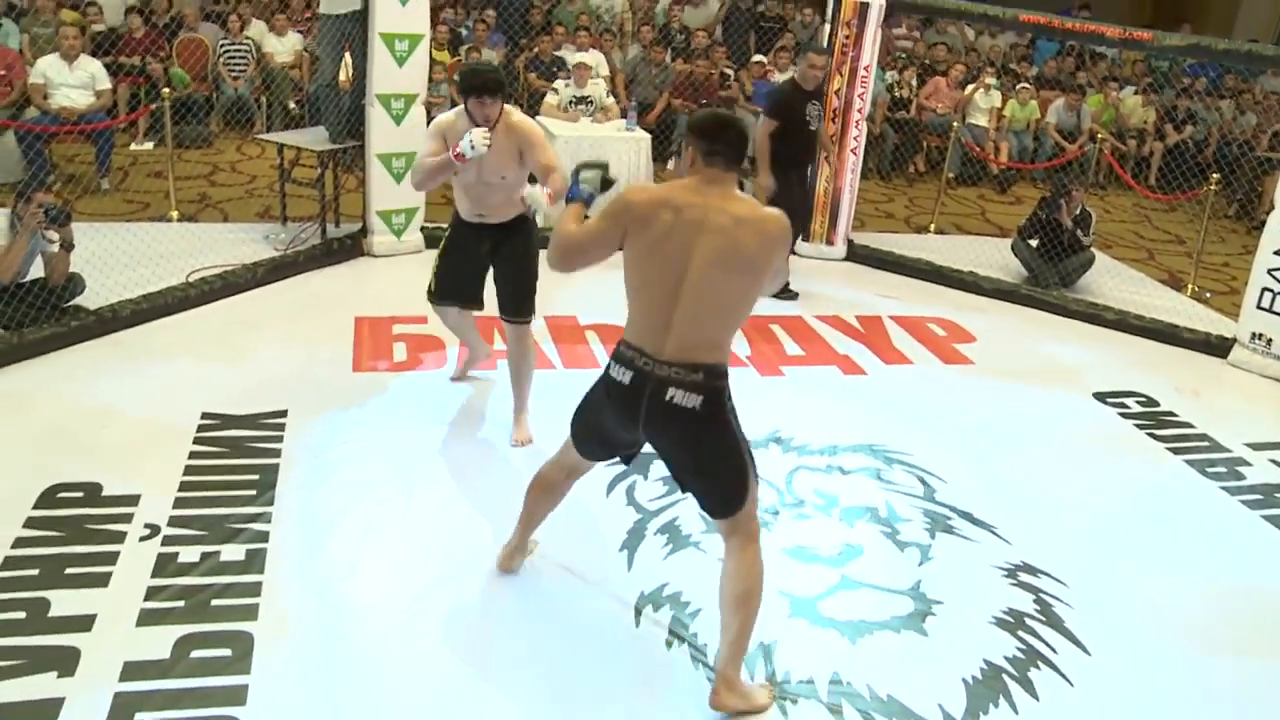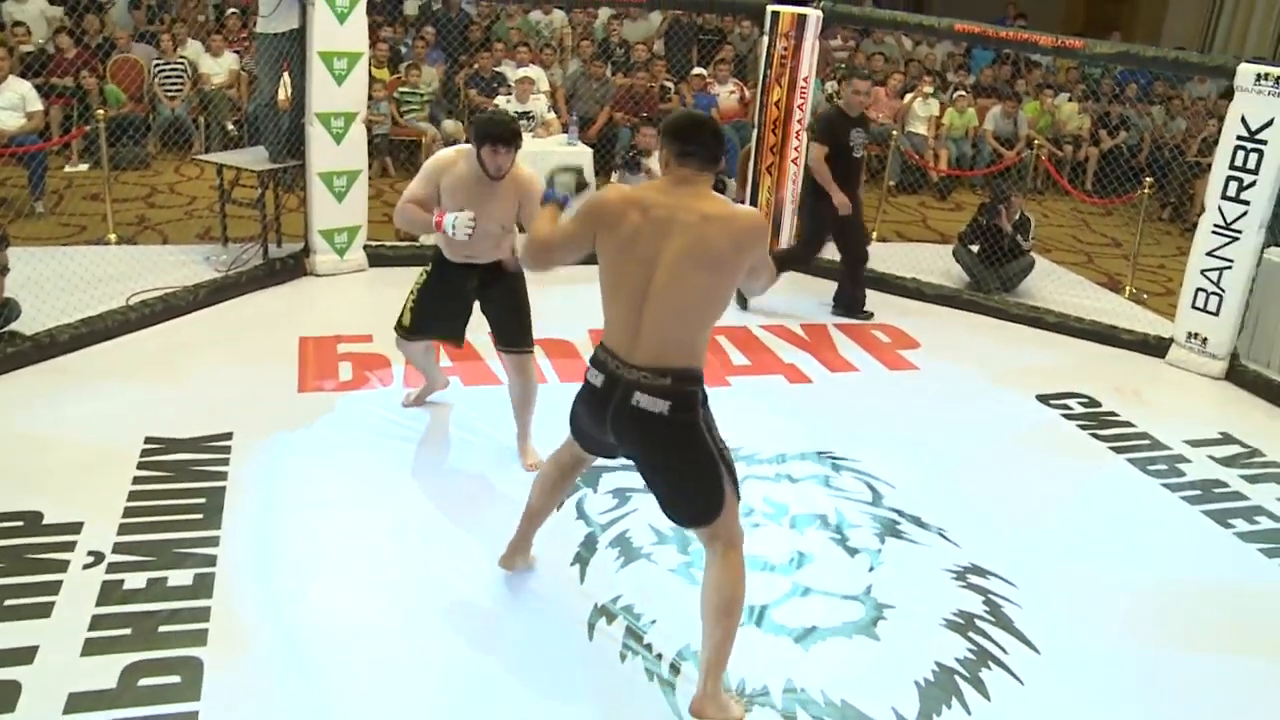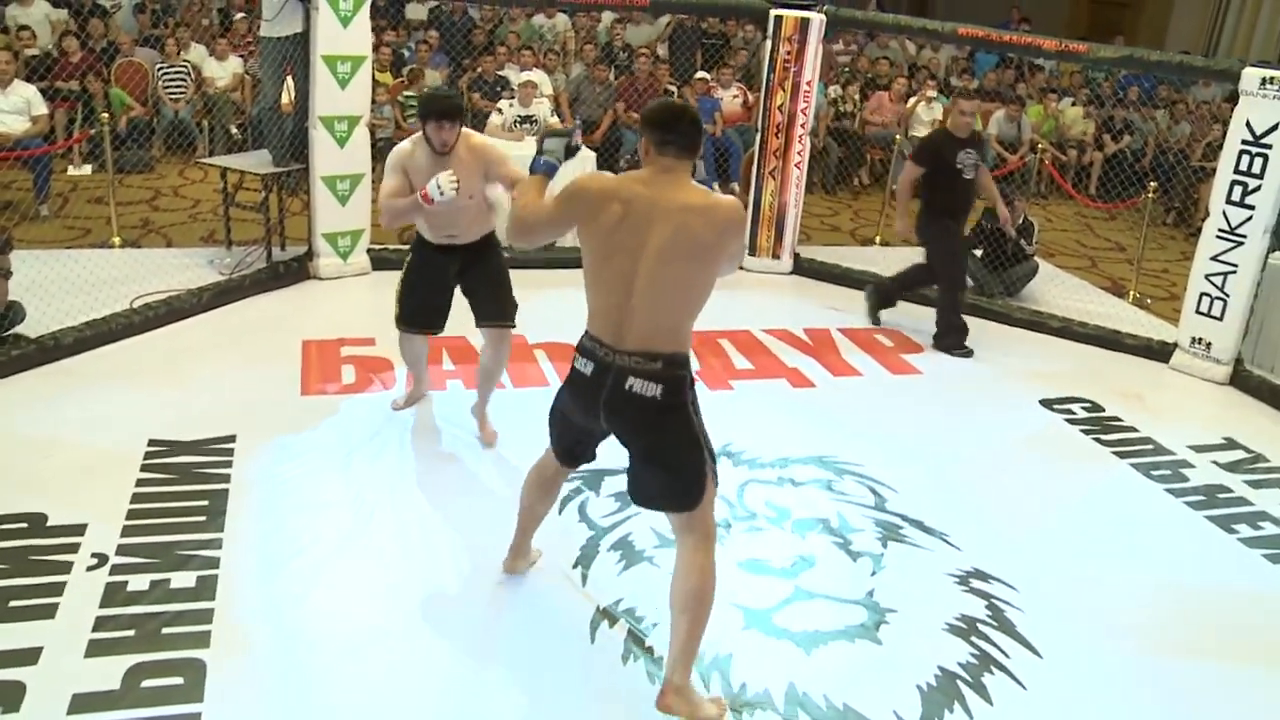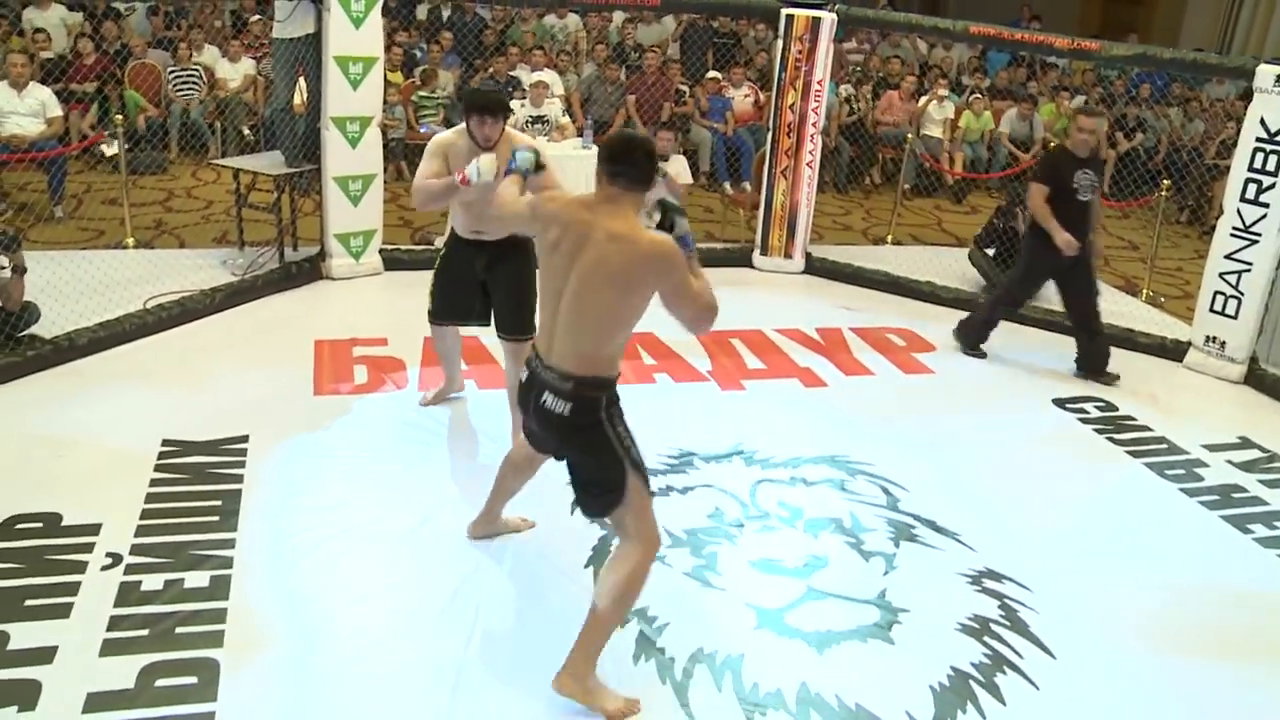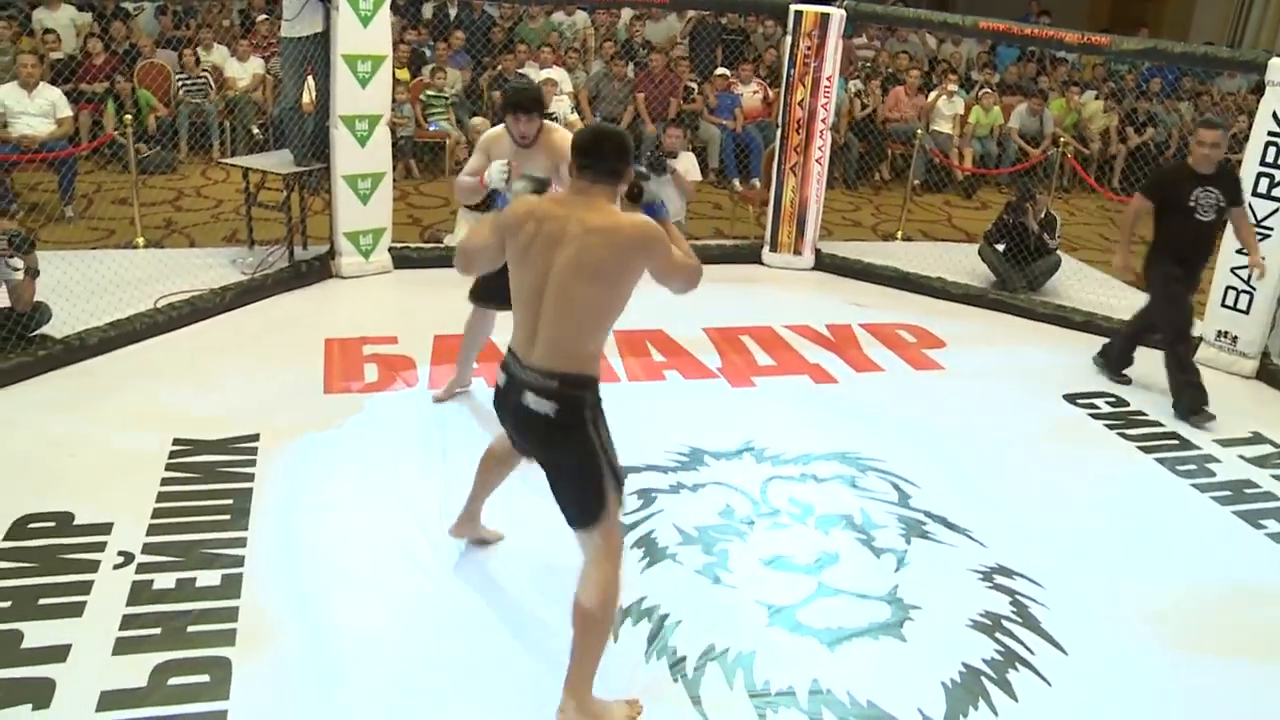
dt=0.5s
person 1, frame 1
left shoulder: (640, 203)
right shoulder: (771, 226)
left elbow: (561, 256)
left wrist: (577, 195)
left hip: (625, 380)
right hip: (698, 399)
left knee: (569, 461)
right knee: (743, 535)
left ankle: (514, 550)
person 1, frame 2
left shoulder: (615, 203)
right shoulder: (744, 224)
left elbow: (536, 254)
right elbow: (760, 285)
left wrist: (552, 201)
left hip: (603, 384)
right hip: (671, 404)
left knee: (575, 450)
right knee: (724, 543)
left ankle: (517, 548)
person 1, frame 3
left shoulder: (595, 191)
right shoulder: (725, 213)
left elbow: (519, 230)
left wrist: (542, 167)
left hip: (591, 371)
right hip: (661, 388)
left knee: (557, 461)
right knee: (697, 536)
left ankle: (518, 552)
person 1, frame 4
left shoulder: (553, 208)
right shoulder: (655, 249)
left elbow: (505, 207)
right elbow: (702, 319)
left wrist: (520, 171)
right wrist: (686, 246)
left hip: (535, 384)
right hip: (586, 405)
left knee: (534, 446)
right knee: (640, 542)
left ankle: (487, 518)
person 1, frame 5
left shoulder: (523, 214)
right shoulder: (637, 232)
left elbow: (467, 261)
right elbow: (686, 279)
right wrist: (660, 215)
left hip: (512, 383)
right hip: (568, 402)
left knee: (514, 438)
right knee: (604, 550)
left ankle: (468, 521)
person 2, frame 1
left shoulder: (523, 129)
right shoulder: (444, 125)
left elbow: (558, 176)
right elbow: (418, 180)
left wrist: (546, 194)
right wrist: (459, 153)
left hip: (514, 231)
right hip: (467, 227)
left knee: (517, 326)
right knee: (445, 303)
left ankle: (520, 413)
right ankle: (477, 350)
person 2, frame 2
left shoulder: (526, 182)
right shoulder: (444, 164)
right elbow: (401, 215)
right wrist: (442, 223)
left hip: (499, 271)
right hip: (448, 265)
left knee: (520, 358)
right knee: (409, 339)
left ankle: (524, 440)
right ankle: (435, 380)
person 2, frame 3
left shoulder: (482, 149)
right shoulder: (402, 155)
left elbow: (520, 186)
right elbow: (387, 216)
right wrist: (426, 197)
left hip: (480, 249)
right hip: (430, 250)
left knee: (500, 334)
right knee: (410, 330)
left ankle: (481, 408)
right ankle: (419, 385)
person 2, frame 4
left shoulder: (523, 148)
right shoulder: (443, 144)
right elbow: (419, 197)
right wrist: (464, 178)
left hip: (511, 248)
right hip: (463, 245)
left knee: (517, 344)
right knee: (442, 322)
left ankle: (520, 427)
right ankle: (452, 382)
person 2, frame 5
left shoulder: (562, 143)
right shoulder: (492, 140)
right elbow: (462, 191)
right wrist: (486, 181)
right knee: (483, 307)
right ankle: (461, 377)
person 3, frame 1
left shoulder: (817, 91)
right shoulder: (784, 94)
right elbow: (763, 133)
left wrist: (832, 154)
right wrist: (764, 172)
left hip: (799, 170)
right hip: (781, 171)
left knee: (801, 221)
right knee: (787, 226)
person 3, frame 2
left shoulder: (863, 120)
right shoulder: (828, 120)
right elbow: (814, 159)
left wrist: (857, 187)
right wrist: (836, 193)
left hip: (847, 198)
right hip: (820, 198)
left knee: (856, 251)
right knee: (804, 251)
left ankle: (848, 303)
person 3, frame 3
left shoulder: (976, 140)
right shoulder: (934, 142)
left elbow: (981, 173)
right elbow: (907, 178)
left wrist: (999, 205)
right wrist: (902, 218)
left hip: (956, 220)
right hip: (936, 221)
left knee: (931, 272)
right knee: (952, 280)
left ankle: (880, 293)
right ankle: (949, 339)
person 3, frame 4
left shoulder: (1096, 162)
right shoulder: (1052, 160)
right elbow: (1036, 200)
left wrist: (1095, 235)
right wrist: (1058, 233)
left hip: (1076, 246)
right hip: (1045, 244)
left knee: (1086, 306)
right knee: (1012, 294)
left ankle: (1094, 365)
right ankle: (968, 332)
person 3, frame 5
left shoulder: (1229, 180)
right shoulder: (1169, 175)
left elbow: (1239, 216)
right elbow: (1136, 209)
left wrist: (1253, 251)
right wrist: (1122, 251)
left hip: (1193, 268)
right hip: (1164, 265)
left knee: (1155, 318)
right knee: (1177, 333)
left ankle: (1110, 357)
right ankle: (1189, 404)
